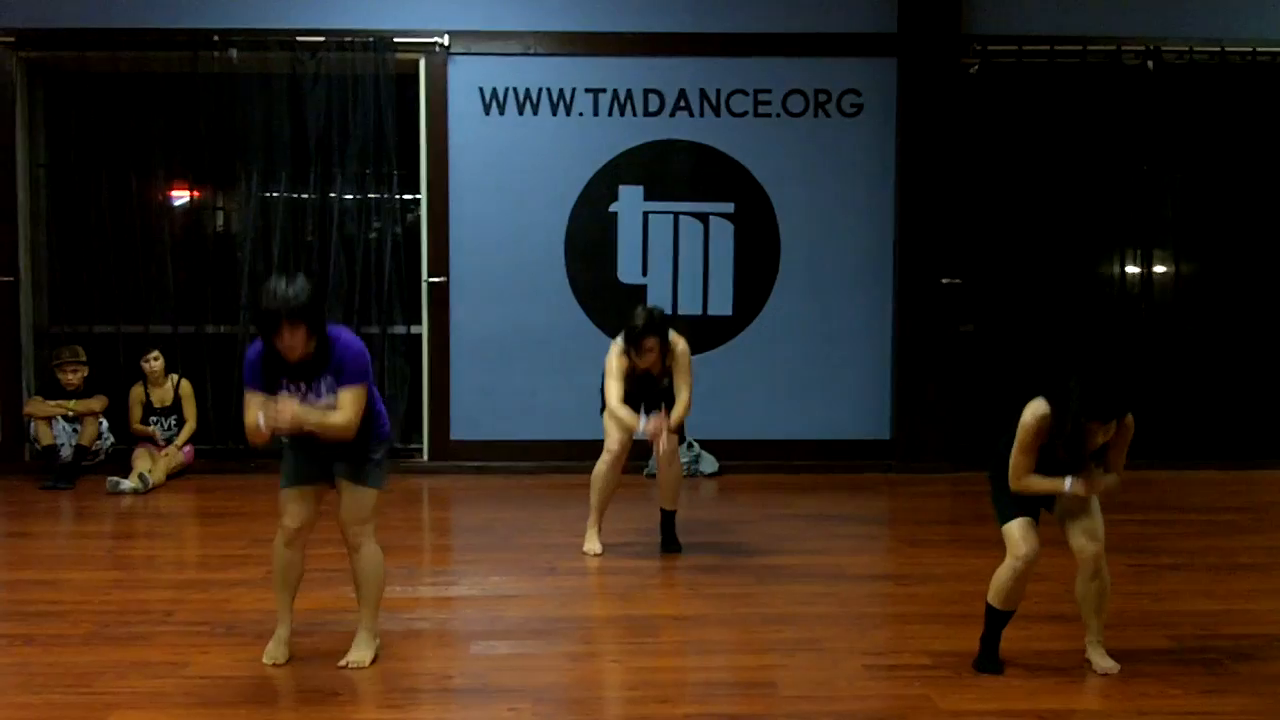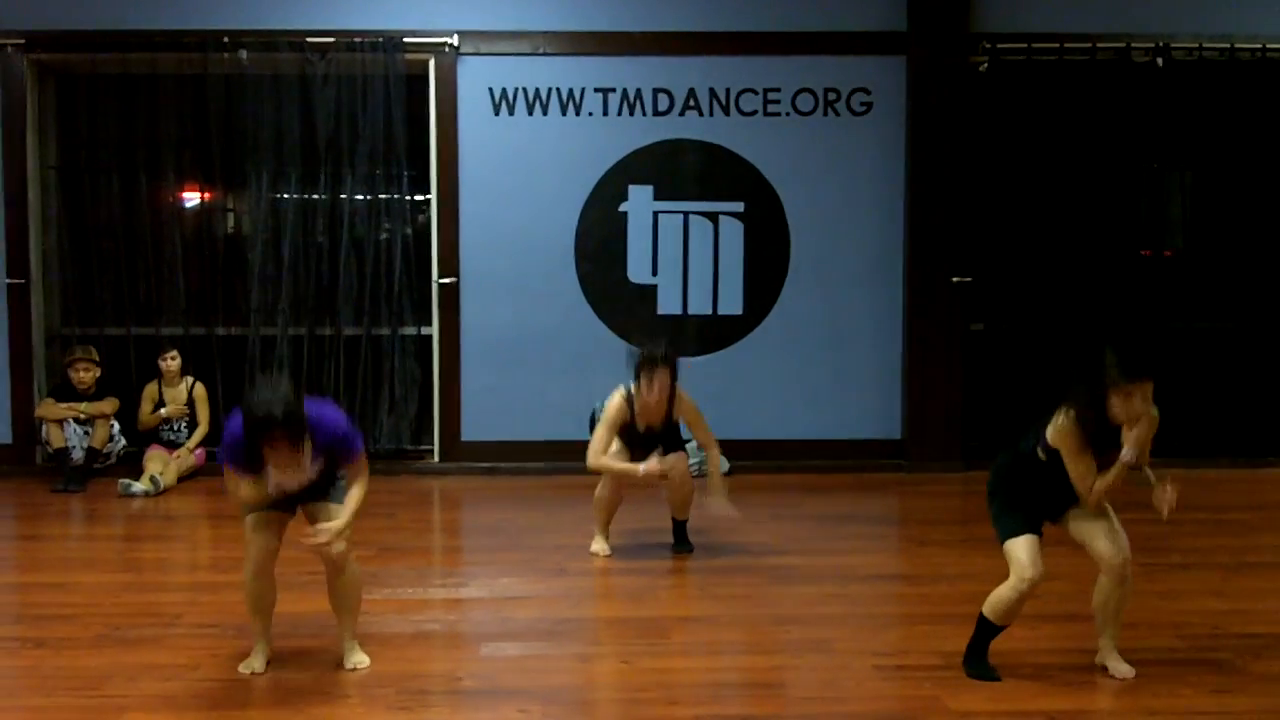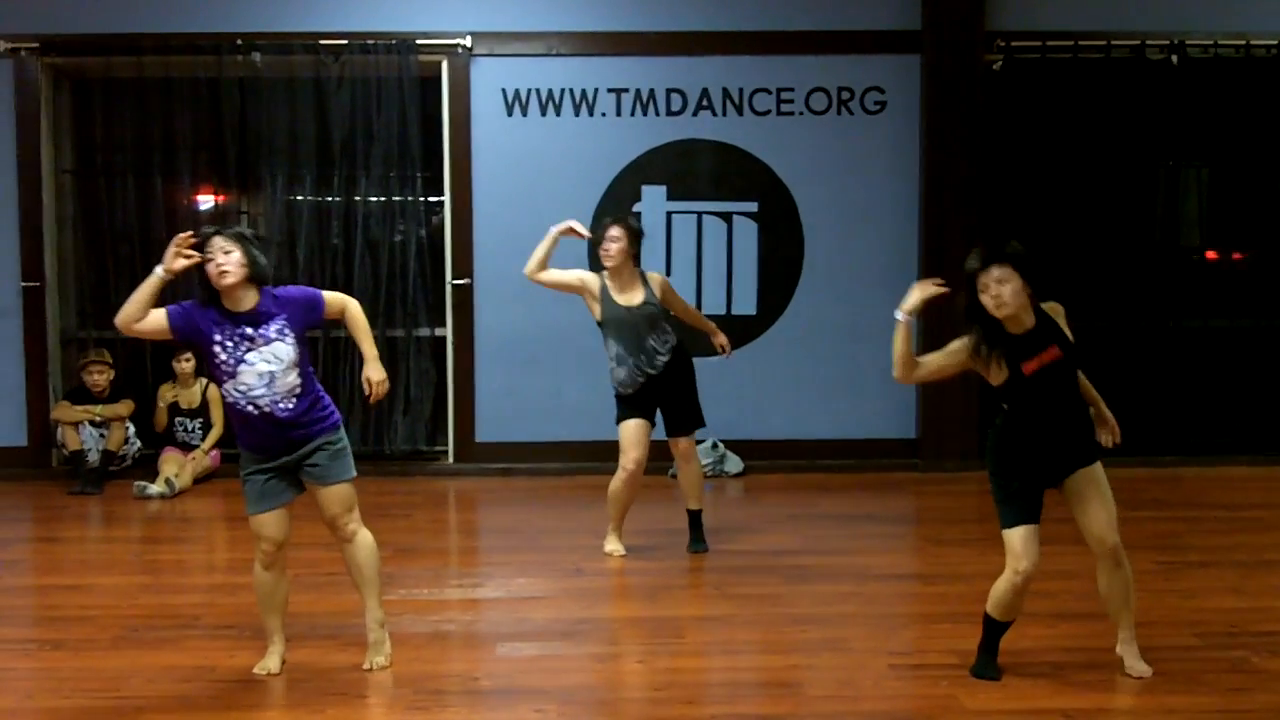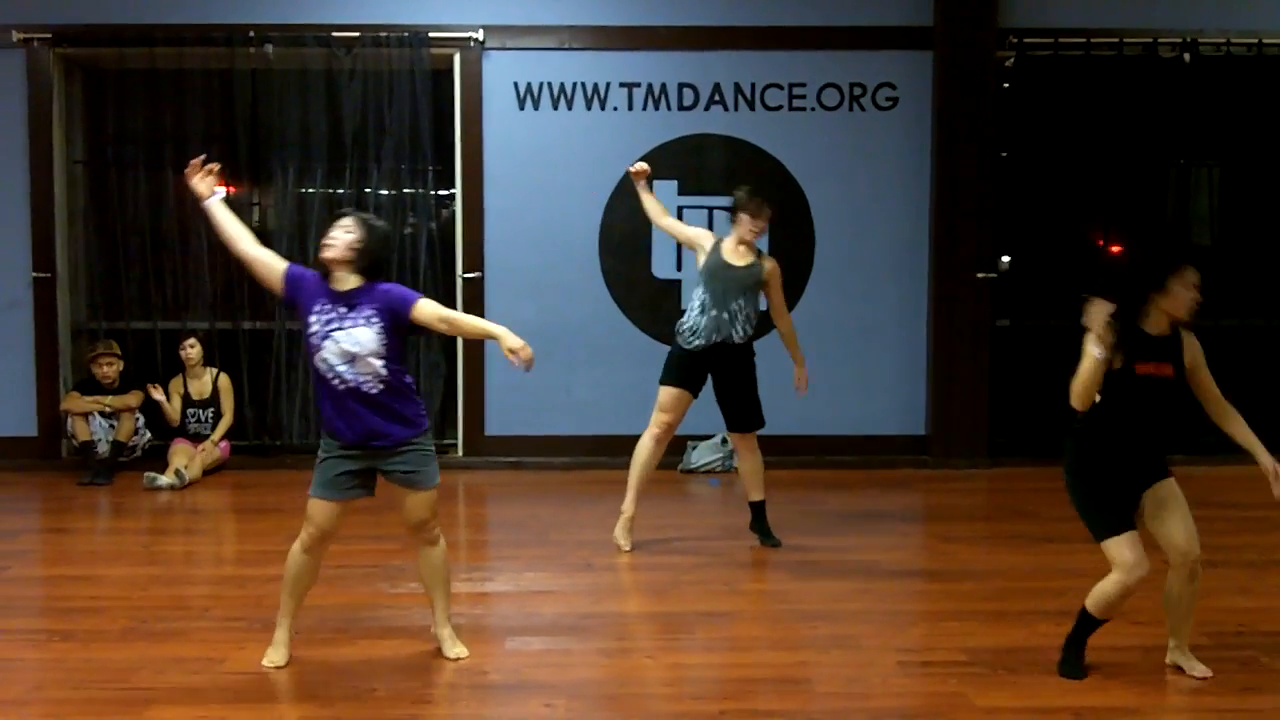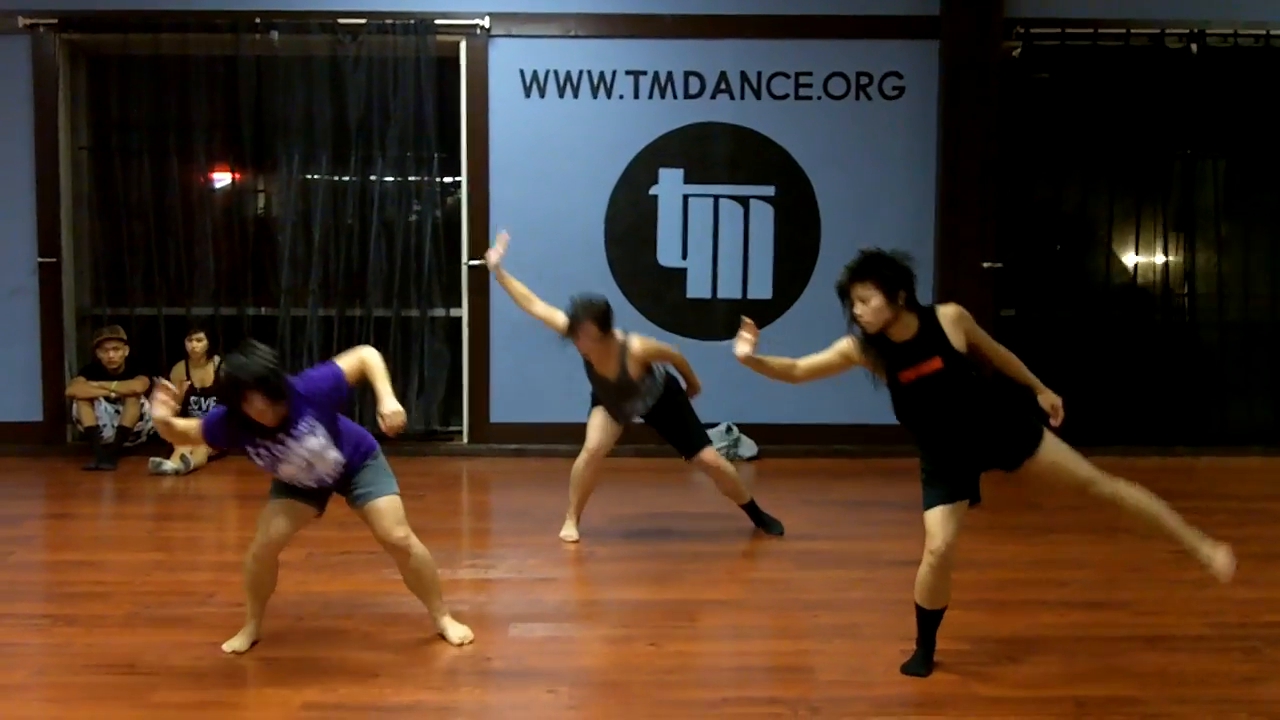
dt=1s
person 1, frame 1
left shoulder: (1124, 423)
right shoulder: (1038, 418)
left elbow: (1112, 475)
right elbow: (1017, 480)
left wrist: (1100, 484)
right wrist: (1071, 485)
left hip: (1074, 478)
right hip: (1020, 478)
left knee: (1092, 552)
right knee: (1023, 554)
left ankle: (1094, 643)
right ankle: (988, 645)
person 1, frame 2
left shoulder: (1146, 417)
right shoulder: (1071, 424)
left elbow: (1140, 461)
right elbow: (1092, 498)
left wrist: (1158, 488)
right wrist: (1125, 453)
left hip: (1070, 488)
right hip: (1017, 488)
left knee: (1117, 559)
right knee: (1027, 575)
left ankle: (1107, 649)
right ankle: (976, 651)
person 1, frame 3
left shoulder: (1054, 315)
right shoulder: (980, 347)
right elbow: (906, 372)
left wrist: (1099, 406)
right wrist: (906, 312)
left hip: (1073, 446)
right hip: (1017, 460)
left knee: (1109, 546)
right knee: (1022, 568)
left ankle: (1127, 644)
right ankle: (986, 651)
person 1, frame 4
left shoulder: (1185, 344)
right shoulder: (1113, 332)
left elbow: (1218, 407)
right elbow: (1080, 402)
right wrist: (1098, 344)
left hip: (1147, 461)
right hip: (1095, 464)
left knee: (1187, 555)
right knee: (1131, 570)
left ankle: (1178, 648)
right ankle: (1075, 642)
person 1, frame 5
left shoulder: (950, 318)
right shoulder: (861, 348)
left elbow: (994, 352)
right elbow: (797, 371)
left wrist: (1040, 389)
right wrist: (752, 359)
left hip: (1003, 426)
right hip: (944, 453)
left knee: (1098, 485)
right knee: (938, 550)
left ankle: (1198, 543)
right ankle: (924, 649)
person 2, frame 1
left shoulder: (346, 348)
right shoulder: (258, 357)
left elbow: (348, 422)
right elbow: (253, 428)
left wrist: (302, 416)
right wrist: (269, 420)
left hip: (361, 441)
right hip: (302, 440)
left knee: (356, 532)
right knee: (291, 529)
left ankle: (368, 633)
right ankle: (283, 626)
person 2, frame 2
left shoulder: (330, 424)
right shoulder: (238, 432)
left elbow: (359, 476)
right elbow: (241, 495)
left wrist: (342, 522)
right wrist: (271, 482)
left hip: (326, 483)
right hip: (267, 494)
left knee: (336, 552)
right knee: (258, 559)
left ankle: (351, 641)
right ankle: (260, 644)
person 2, frame 3
left shoulder: (290, 302)
right shoulder: (200, 317)
left elbow: (347, 304)
right elbow: (127, 322)
left wrist: (372, 360)
right wrist: (164, 271)
left hip: (319, 435)
right hip: (260, 453)
left knee: (347, 525)
right knee: (269, 547)
left ankle: (376, 626)
right ankle: (275, 644)
person 2, frame 4
left shoulder: (387, 298)
right shoulder: (307, 287)
left elbow: (445, 318)
right elbow: (249, 250)
left wrist: (501, 333)
right wrist: (211, 199)
left hip: (404, 436)
right hip: (342, 443)
left knee: (425, 530)
right knee: (315, 535)
left ankle: (443, 628)
right ankle: (283, 632)
person 2, frame 5
left shoulder: (312, 388)
right shoulder: (229, 422)
left elbow: (365, 354)
right elbow: (183, 435)
left wrist: (387, 399)
right wrist: (164, 420)
left hip: (357, 462)
right hip: (296, 482)
left knee: (398, 538)
right knee: (265, 546)
left ankle: (442, 617)
right ankle: (252, 624)
person 3, frame 1
left shoulder: (678, 347)
right shoulder: (618, 353)
left elbow: (684, 398)
right elbow: (614, 403)
left wrist: (669, 426)
right wrist: (641, 424)
left hip: (663, 388)
right hip: (627, 389)
left knee: (668, 450)
right knee: (615, 448)
left ankle: (668, 527)
right ankle: (592, 528)
person 3, frame 2
left shoulder: (680, 402)
right shoulder: (620, 401)
left elbow: (710, 445)
right elbow: (594, 460)
left wrist: (718, 491)
right wrist: (640, 469)
right hip: (618, 430)
left knee: (681, 472)
right knee: (615, 474)
left ankle: (680, 532)
right ankle: (600, 534)
person 3, frame 3
left shoulder: (656, 282)
right shoulder: (592, 284)
left elbow: (683, 310)
right elbow: (533, 271)
left wrist: (714, 331)
right wrist: (557, 233)
left hip: (674, 371)
right hip: (632, 385)
left knee: (685, 449)
right knee: (632, 464)
left ankle: (696, 527)
right ankle: (613, 533)
person 3, frame 4
left shoulder: (767, 266)
right shoulder: (705, 242)
left elbow: (780, 315)
right elbow: (662, 218)
left wrist: (798, 360)
right wrist: (641, 185)
left hip: (735, 354)
right hip: (692, 347)
left knee: (745, 440)
right knee: (660, 427)
left ankle: (759, 519)
right ankle: (627, 513)
person 3, frame 5
left shoulder: (636, 348)
right shoulder: (581, 334)
left elbow: (673, 354)
right elbow: (534, 306)
left wrist: (693, 384)
right wrist: (497, 270)
left hip: (659, 398)
right hip: (610, 400)
left knee: (710, 460)
right knee: (594, 449)
left ankle: (756, 514)
right ankle: (571, 520)
